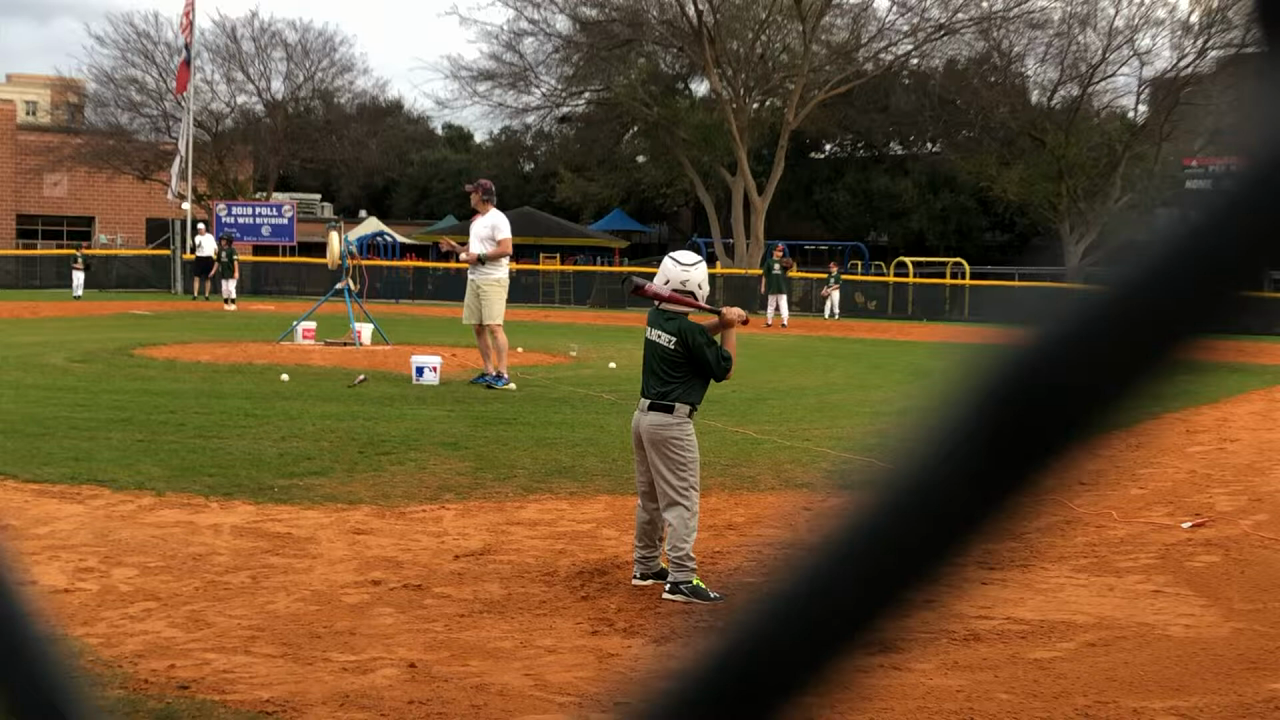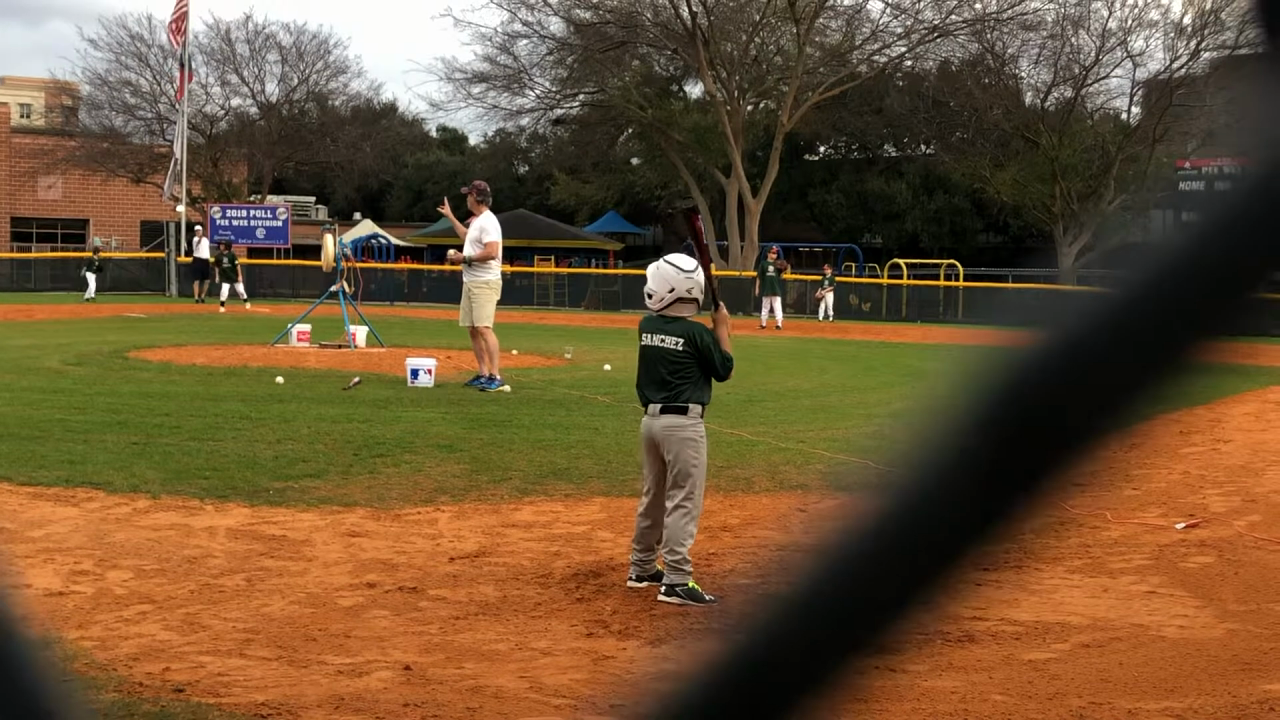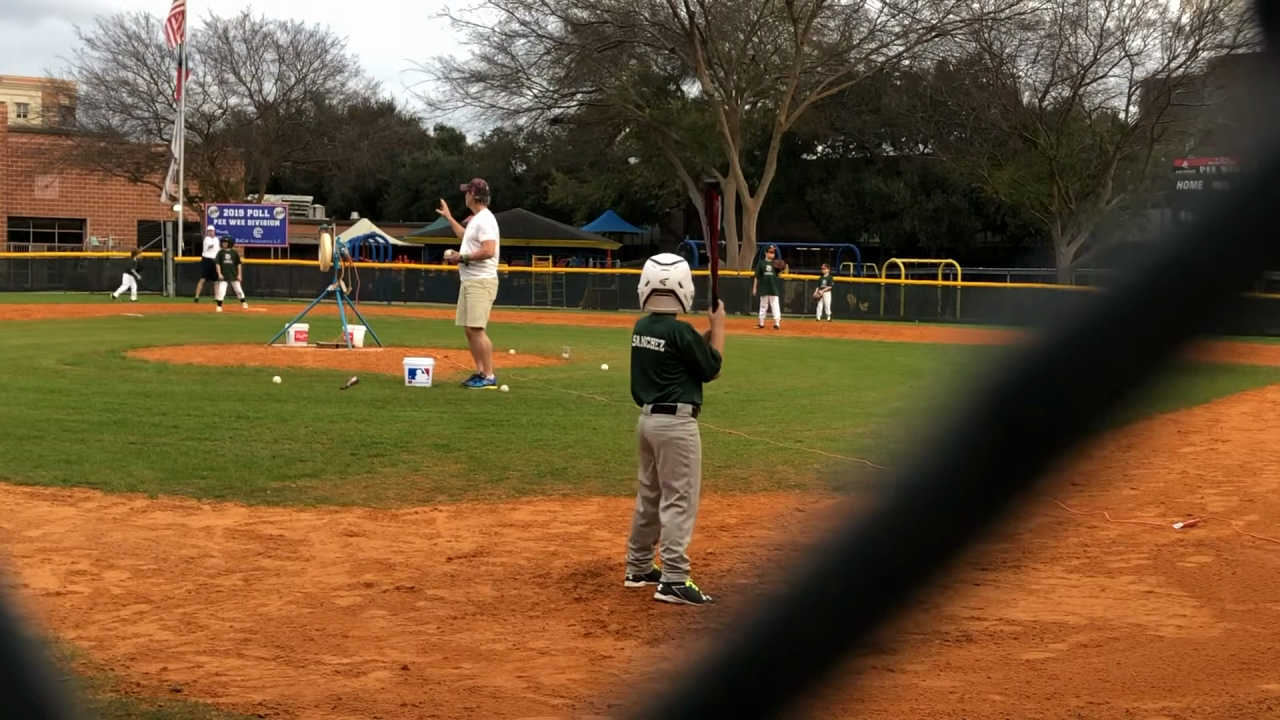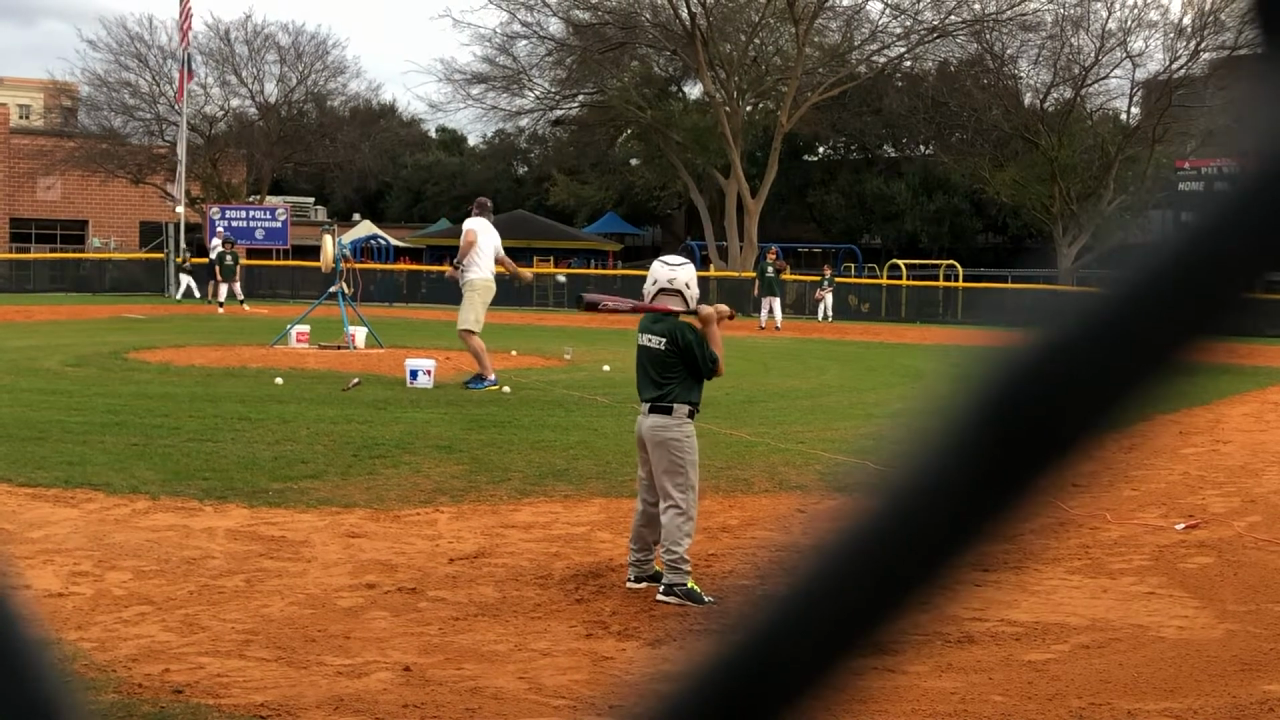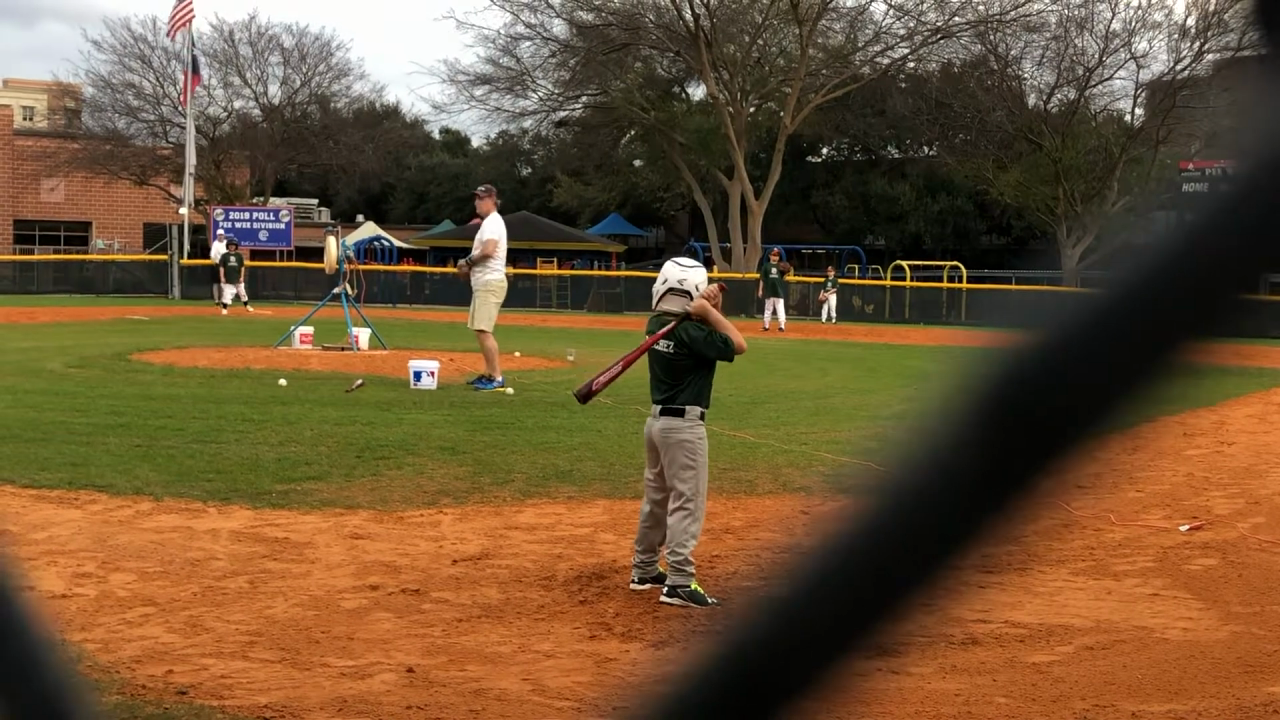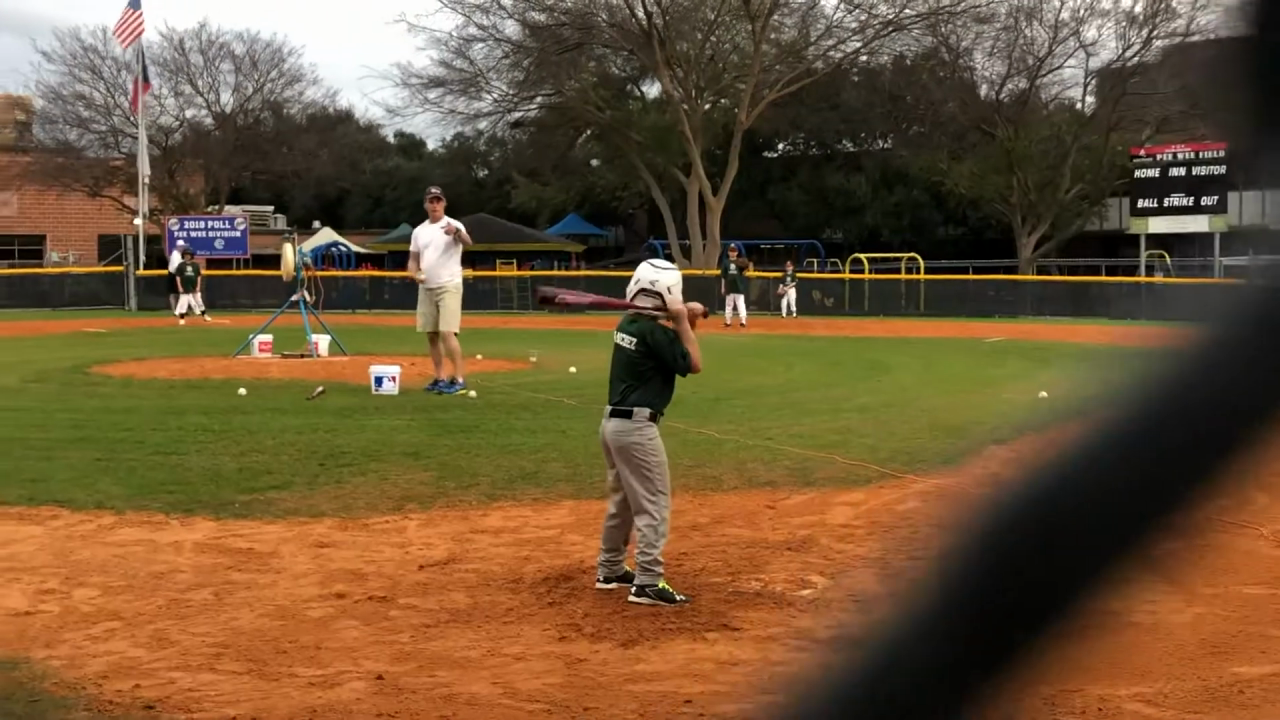
dt=0.7s
person 1, frame 1
left shoulder: (655, 317)
right shoulder: (690, 331)
right elbow: (724, 370)
left wrist: (720, 322)
right wrist: (729, 329)
left hip: (644, 416)
right hip: (671, 422)
left knee: (650, 497)
right knee: (682, 501)
left ankle: (646, 566)
right ankle: (680, 580)
person 1, frame 2
left shoulder: (646, 326)
right shoulder: (696, 332)
right elbow: (725, 370)
left wrist: (714, 331)
right wrist: (721, 327)
left hip: (651, 421)
right hip: (683, 425)
left knee: (652, 498)
right knee: (683, 503)
left ankle: (642, 568)
right ankle: (676, 582)
person 1, frame 3
left shoulder: (641, 327)
right shoulder: (680, 330)
right elbow: (711, 370)
left wrist: (708, 335)
right wrist: (718, 328)
left hip: (648, 419)
right hip: (677, 423)
left knee: (650, 497)
right knee: (679, 501)
left ankle: (639, 567)
right ankle: (674, 580)
person 1, frame 4
left shoulder: (647, 323)
right shoulder: (681, 330)
right elbow: (715, 368)
left wrist: (711, 321)
right wrist: (710, 324)
left hip: (647, 419)
right hip: (673, 423)
left knee: (649, 497)
right knee: (679, 501)
left ankle: (640, 569)
right ankle: (675, 582)
person 1, frame 5
left shoulder: (656, 323)
right shoulder: (688, 330)
left elbow: (704, 337)
right elbow: (738, 345)
left wrist: (711, 310)
right wrist: (710, 312)
left hip: (657, 421)
right hip: (684, 425)
left knee: (656, 499)
right knee: (686, 504)
left ankle: (644, 570)
right ankle: (678, 584)
person 1, frame 6
left shoulder: (627, 323)
right shoulder: (654, 331)
left elbow: (670, 346)
right elbow: (694, 364)
left wrist: (687, 322)
right wrist: (682, 321)
left hip: (613, 422)
right hip: (636, 427)
left knee: (622, 501)
right knee: (653, 504)
left ankle: (610, 570)
right ankle: (648, 582)
person 2, frame 1
left shoulder: (497, 219)
right shoulder: (475, 221)
left elbow: (506, 249)
left wrist: (479, 257)
right wrist: (454, 247)
left hip: (493, 281)
right hip: (474, 280)
left knee: (494, 327)
right knee: (478, 327)
left ankle: (503, 374)
right ankle: (489, 372)
person 2, frame 2
left shoulder: (487, 221)
right shoulder: (476, 221)
left elbow: (491, 253)
left wrist: (464, 258)
right wrist: (450, 216)
left hip: (485, 282)
right hip: (470, 282)
left knee: (484, 329)
right knee: (472, 330)
left ankle: (495, 377)
right ankle: (483, 374)
person 2, frame 3
left shoulder: (485, 219)
right shoulder: (475, 219)
left elbow: (488, 251)
left wrist: (461, 257)
right wrist: (448, 217)
left hip: (481, 282)
right hip: (468, 281)
left knee: (476, 329)
right knee: (469, 329)
left ankle: (489, 377)
right ankle: (480, 373)
person 2, frame 4
left shoulder: (471, 221)
right shoulder: (492, 231)
left elbow: (470, 240)
right elbow: (504, 260)
left wrist: (456, 265)
right wrist: (521, 273)
left hip: (477, 283)
right hip: (481, 284)
left knee: (466, 332)
right knee: (466, 332)
left ankle: (490, 378)
right ankle: (483, 372)
person 2, frame 5
left shoulder: (493, 222)
right shoulder: (488, 224)
left elbow: (489, 251)
left wrist: (468, 261)
right wrist: (467, 266)
left hip: (490, 283)
right hip: (481, 284)
left knee: (483, 330)
right knee: (480, 331)
left ankle: (497, 379)
right ankle: (489, 373)
person 2, frame 6
left shoulder: (454, 225)
right shoulder: (419, 231)
left elbow: (468, 241)
right elbow: (413, 260)
left wrist: (457, 232)
right wrist: (415, 273)
left hip: (449, 287)
right hip: (426, 289)
left knee: (447, 333)
right knee: (431, 336)
left ankle: (459, 380)
right ankle: (440, 378)
